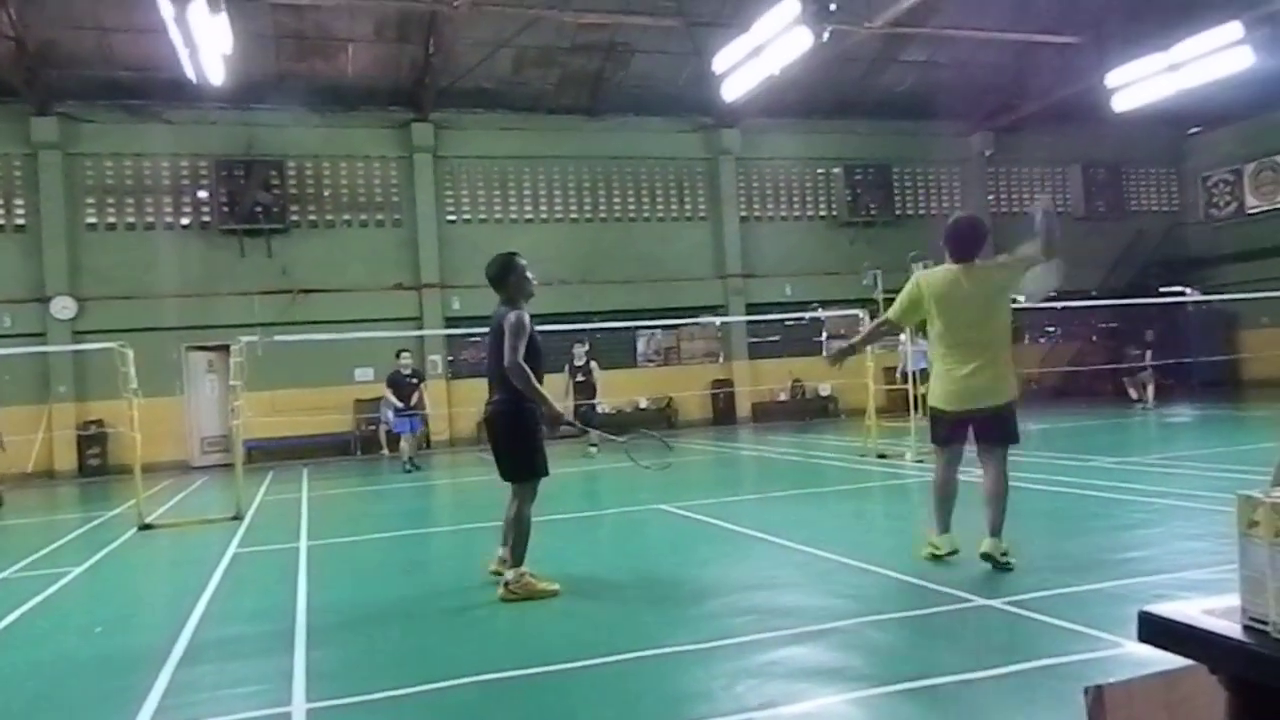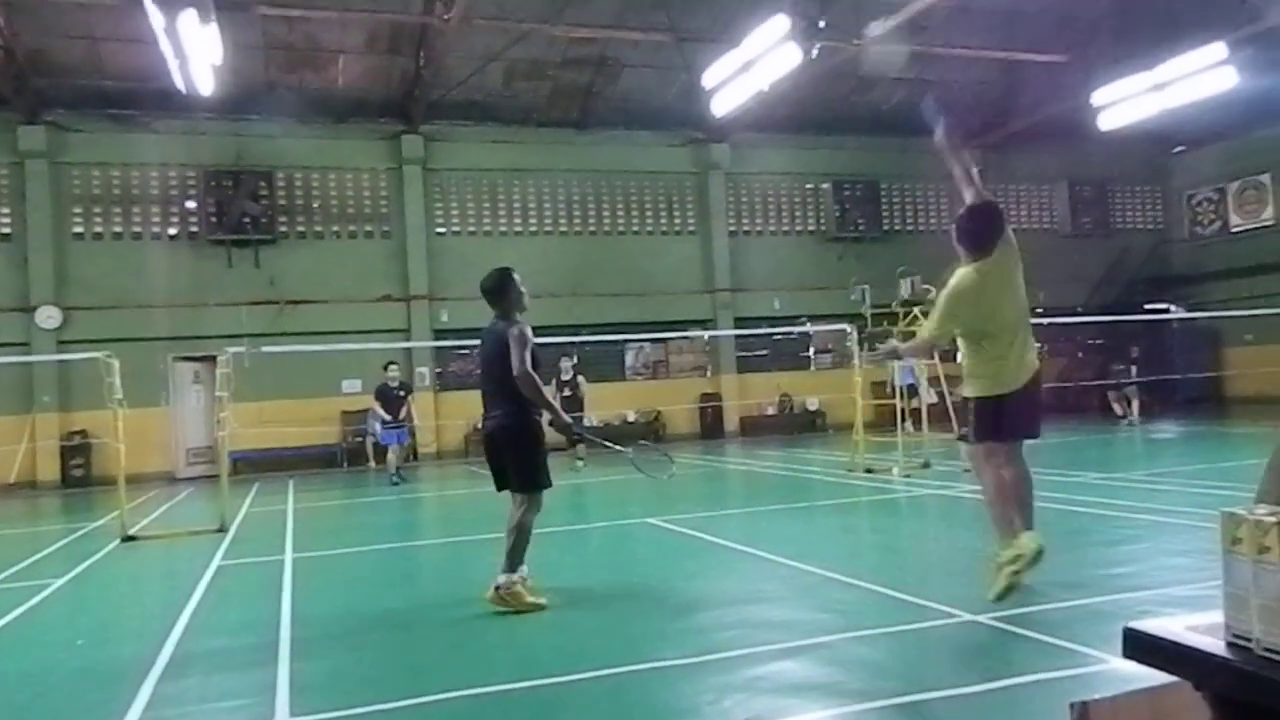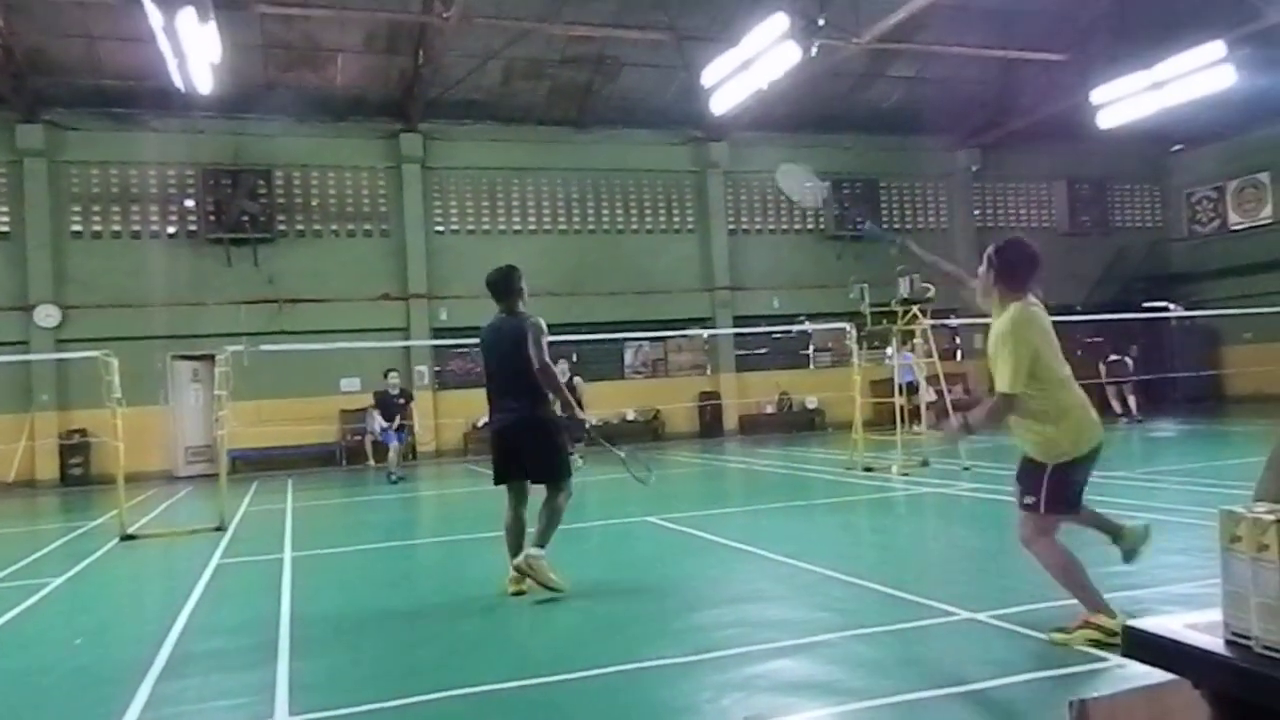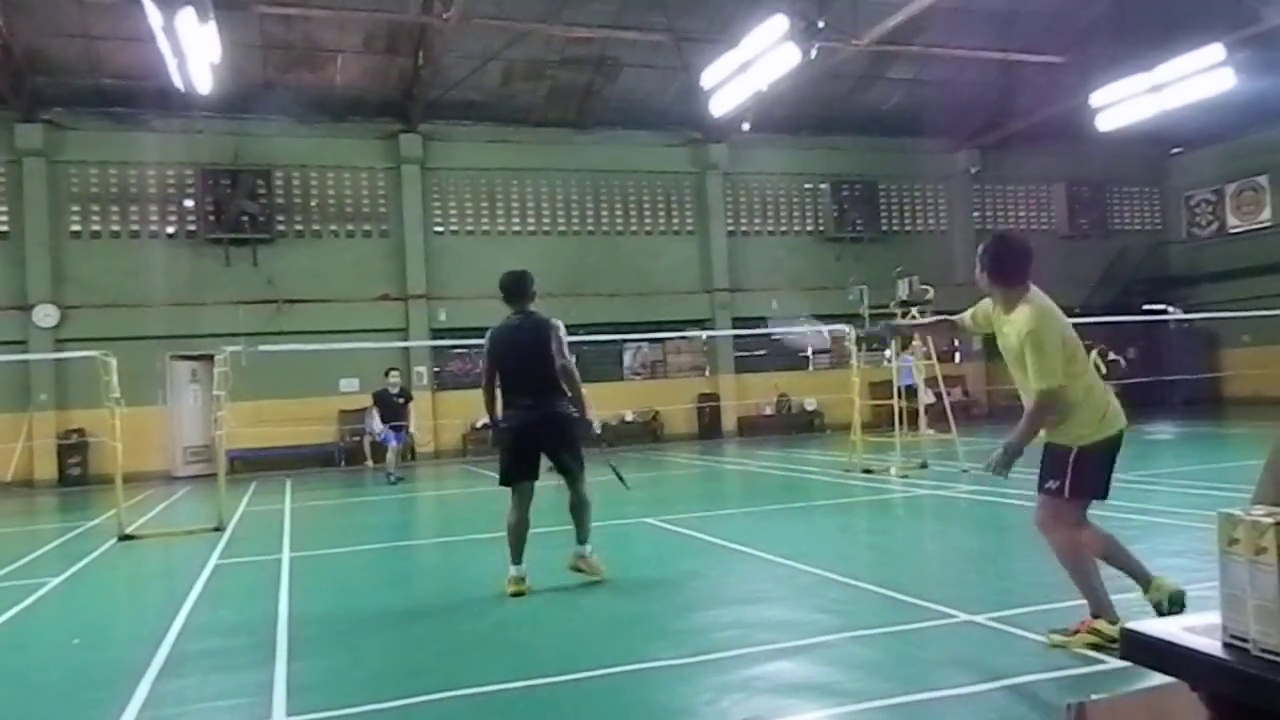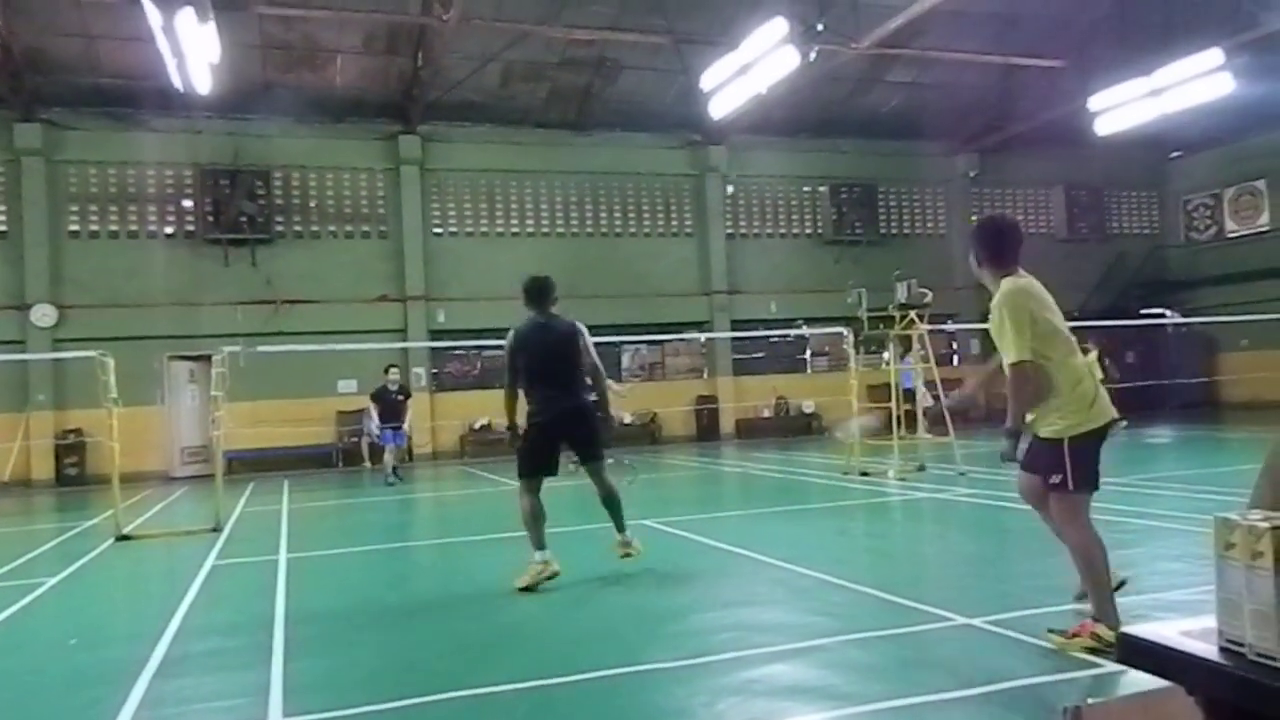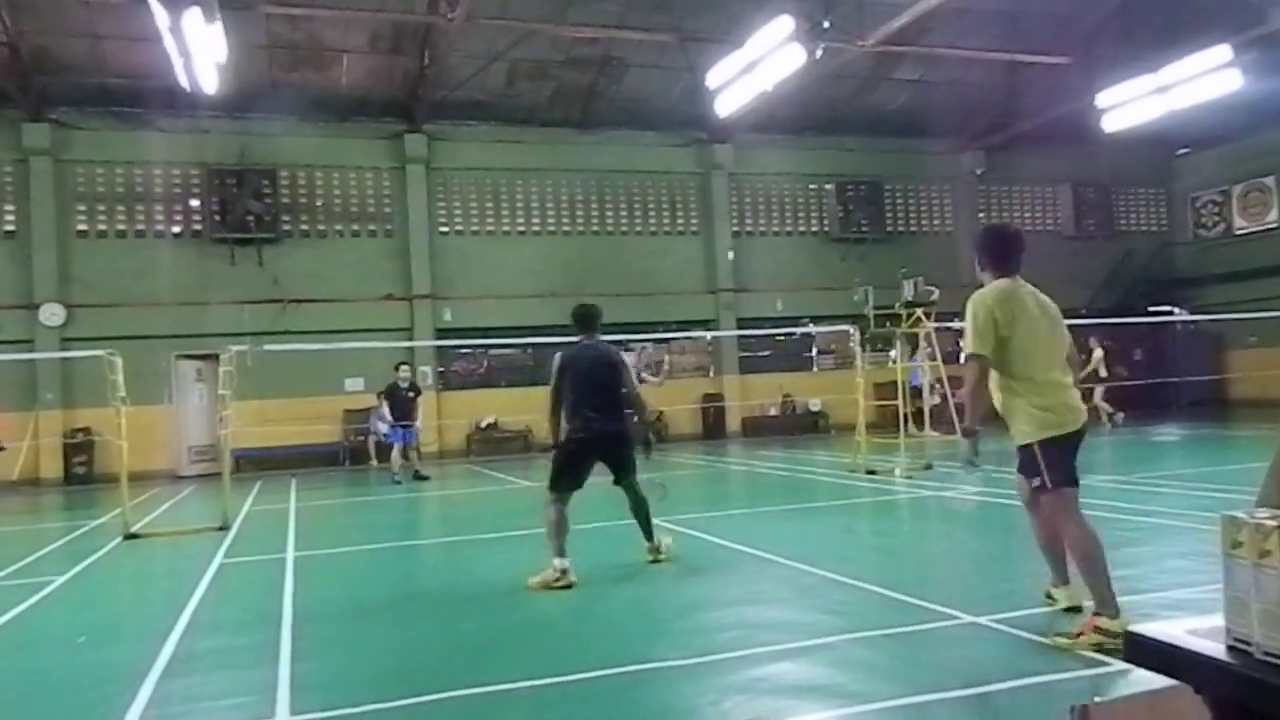
dt=0.2s
person 1, frame 1
left shoulder: (925, 283)
right shoulder: (1000, 274)
left elbow: (887, 324)
right elbow: (1044, 252)
left wrist: (851, 346)
right wrist: (1044, 217)
left hip: (950, 393)
right hip: (995, 391)
left knee: (945, 464)
right knee: (994, 466)
left ankle: (942, 538)
right ankle: (994, 542)
person 1, frame 2
left shoulder: (959, 289)
right shoulder: (1005, 248)
left elbow: (927, 345)
right elbow: (976, 193)
left wrist: (890, 351)
right wrist: (952, 151)
left hip: (986, 385)
right hip: (1023, 375)
left knee: (988, 467)
right knee: (1011, 461)
left ankle: (1017, 545)
right ankle: (1022, 536)
person 1, frame 3
left shoulder: (1012, 327)
right shoulder: (1020, 303)
left elbow: (1007, 401)
right elbow: (972, 285)
left wrist: (967, 422)
right wrist: (927, 259)
left hip: (1057, 442)
right hip: (1071, 433)
left knee: (1035, 534)
right knee: (1049, 516)
left ankle: (1101, 617)
right ankle: (1124, 534)
person 1, frame 4
left shoulder: (1031, 325)
right shoulder: (1001, 307)
left elbow: (1045, 402)
right elbow: (961, 323)
left wrist: (1009, 449)
right wrist: (915, 326)
left hip: (1085, 430)
right hip: (1075, 427)
left knee: (1055, 523)
right knee: (1068, 522)
left ankle: (1105, 622)
right ankle: (1156, 588)
person 1, frame 5
left shoulder: (1009, 298)
right shoulder: (1021, 288)
left elbow: (1023, 371)
left wrist: (1011, 428)
right wrist: (971, 389)
left hip: (1069, 420)
right hip: (1072, 410)
left knee: (1069, 514)
right knee: (1033, 491)
left ankle: (1104, 626)
right ankle: (1100, 573)
person 1, frame 6
left shoulder: (985, 301)
right shoulder: (1039, 299)
left elbow: (977, 369)
right elbow: (1071, 360)
left wrist: (969, 425)
left hip: (1038, 424)
right hip: (1067, 416)
left knee: (1062, 514)
right knee: (1037, 500)
left ankle: (1108, 622)
right ankle: (1062, 587)
person 2, frame 1
left shoulder: (501, 316)
right shoulder: (517, 317)
right elbow: (514, 366)
left wrist: (538, 405)
right wrist: (547, 404)
left hip: (500, 410)
right hip: (515, 411)
left knee: (521, 490)
right knee: (524, 492)
left ankle: (505, 556)
right ankle: (514, 577)
person 2, frame 2
left shoulder: (489, 334)
right shoulder: (518, 330)
right elbow: (523, 374)
right wrist: (556, 412)
left hip: (493, 426)
right hip: (519, 424)
left knee: (521, 502)
right knee: (529, 503)
left ankle: (516, 575)
right ankle: (506, 582)
person 2, frame 3
left shoulder: (487, 333)
right shoulder: (531, 325)
right elbow: (542, 367)
right wrist: (571, 405)
left hip: (502, 423)
right hip: (536, 418)
left knee: (516, 499)
right knee: (559, 491)
left ankle: (517, 573)
right ankle: (534, 554)
person 2, frame 4
left shoulder: (495, 336)
right shoulder: (550, 327)
left elbow: (489, 384)
right elbow: (566, 367)
left wrist: (494, 420)
right wrist: (581, 406)
left hip: (516, 422)
right hip: (556, 416)
left knee: (520, 499)
right knee: (576, 483)
left ankle: (516, 573)
right ankle: (583, 551)
person 2, frame 5
left shoulder: (517, 336)
right shoulder: (573, 329)
left elbow: (511, 385)
right elbow: (595, 368)
left wrist: (511, 424)
right wrist: (605, 405)
left hip: (542, 417)
right hip: (579, 412)
left knee: (529, 490)
right knee: (600, 475)
left ankle: (543, 559)
right ankle: (624, 538)
person 2, frame 6
left shoulder: (563, 359)
right shoulder: (616, 356)
left elbow: (556, 404)
right elbow: (634, 397)
left wrist: (557, 440)
right wrist: (646, 430)
left hip: (578, 435)
right hip: (617, 432)
left knee: (556, 500)
right knee: (631, 487)
left ankle: (559, 566)
right ankle: (652, 544)
